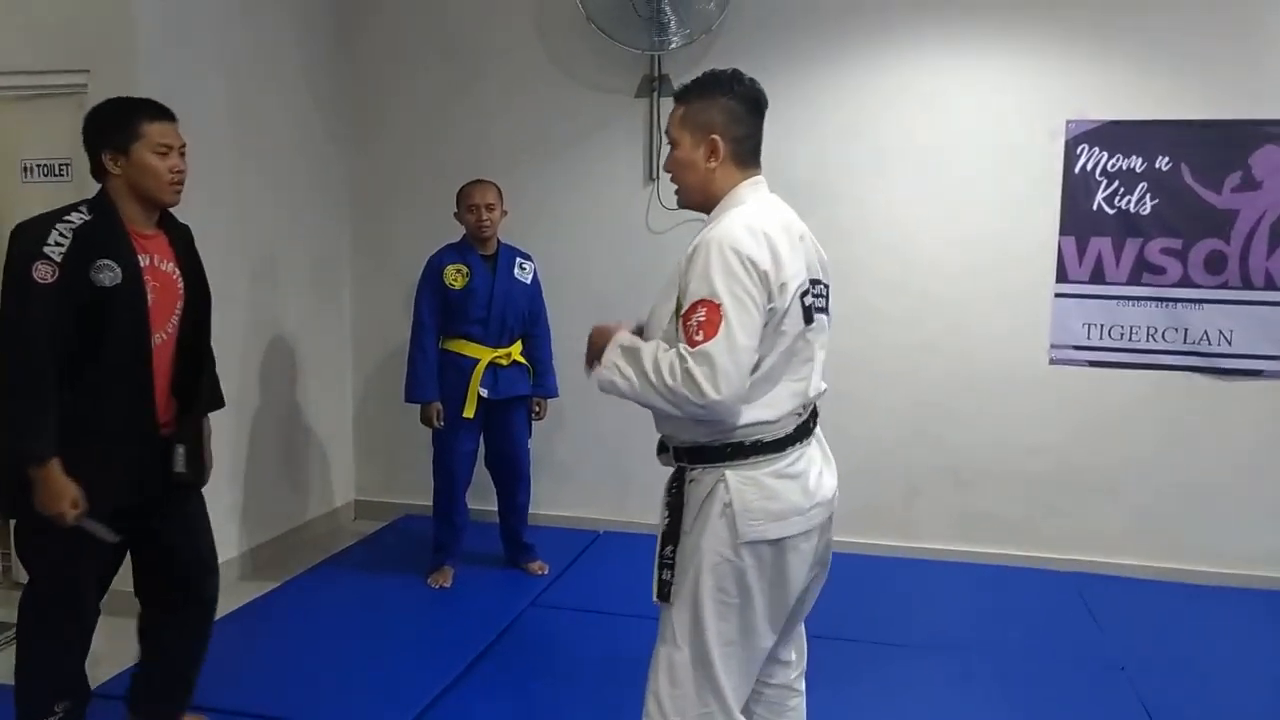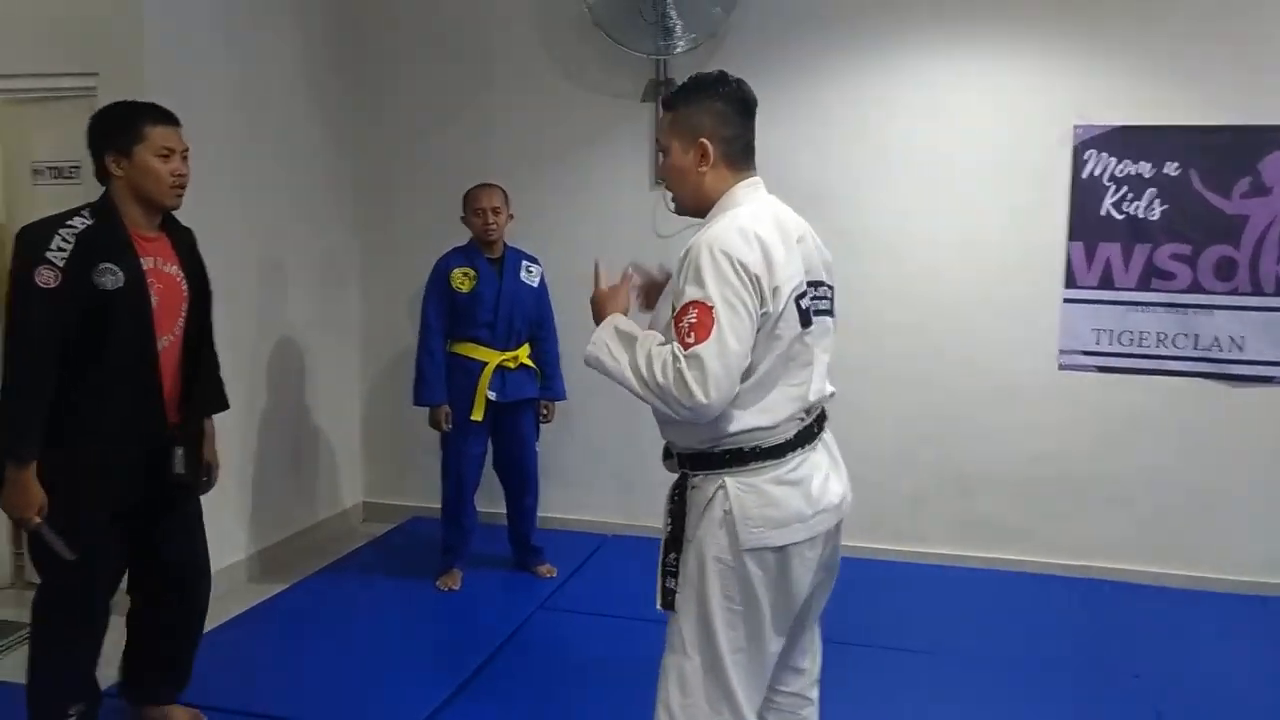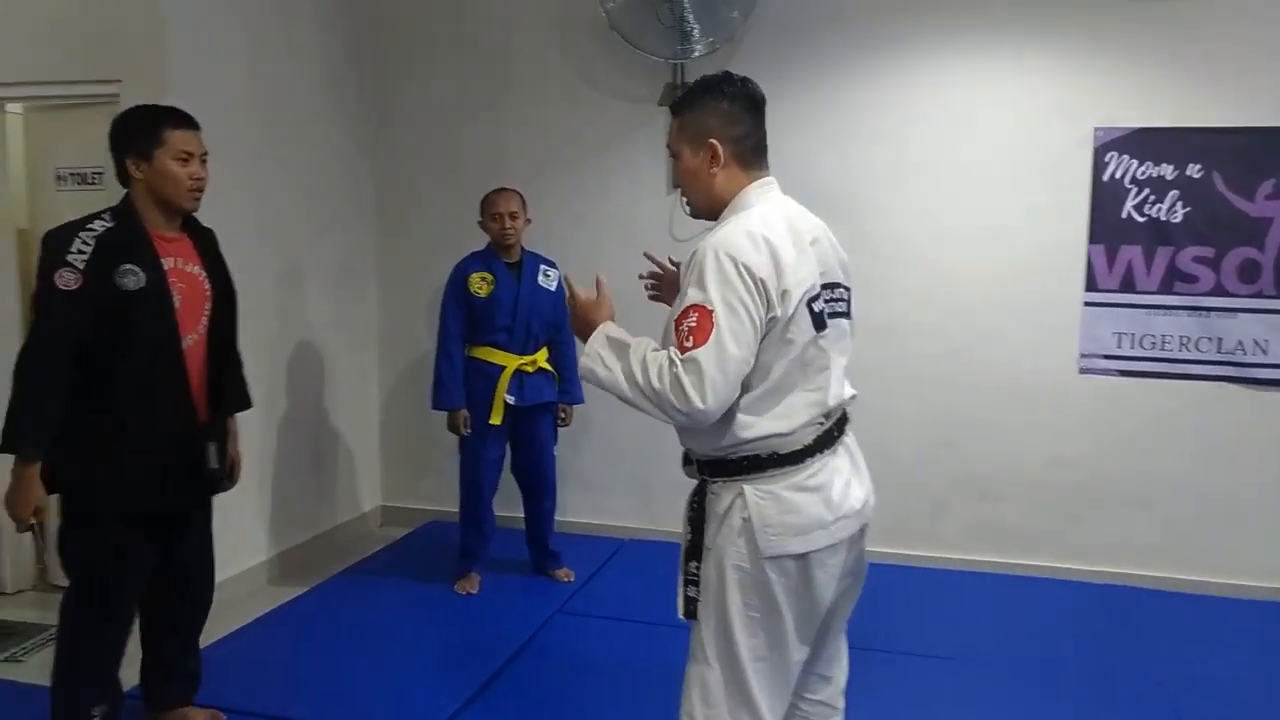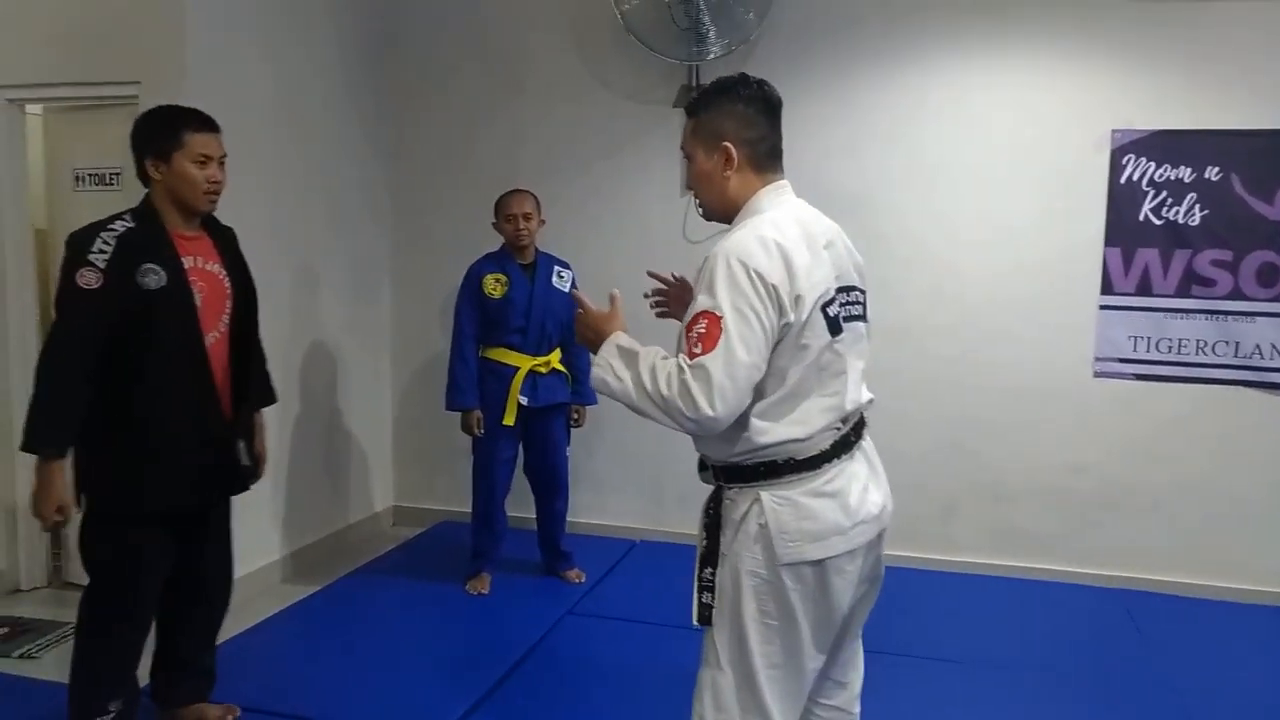
dt=0.1s
person 1, frame 1
left shoulder: (727, 240)
right shoulder: (788, 229)
left elbow: (702, 386)
left wrist: (617, 346)
right wrist: (664, 324)
left hip: (743, 495)
right hip: (796, 477)
person 1, frame 2
left shoulder: (720, 244)
right shoulder: (793, 230)
left elbow: (695, 387)
left wrist: (614, 329)
right wrist: (677, 307)
left hip: (747, 501)
right hip: (805, 480)
person 1, frame 3
left shoulder: (731, 248)
right shoulder: (812, 232)
left elbow: (696, 394)
left wrist: (601, 335)
right wrist: (695, 303)
left hip: (769, 508)
right hip: (829, 486)
person 1, frame 4
left shoulder: (744, 253)
right shoulder: (826, 236)
left elbow: (705, 400)
left wrist: (611, 346)
right wrist: (705, 311)
left hip: (784, 514)
right hip: (847, 490)
person 2, frame 1
left shoulder: (178, 240)
right shoulder: (58, 240)
left wrist: (199, 429)
left hip: (161, 457)
right hip: (80, 463)
left knee: (190, 582)
right knee: (63, 602)
person 2, frame 2
left shoulder: (181, 242)
right shoulder: (62, 244)
left wrist: (204, 431)
left hip: (165, 459)
right hip: (88, 465)
left knee: (182, 584)
right knee: (75, 603)
person 2, frame 3
left shoulder: (201, 243)
right shoulder: (87, 248)
left wrist: (228, 426)
left hip: (187, 456)
right hip: (113, 464)
left knee: (187, 587)
right knee: (103, 601)
person 2, frame 4
left shoulder: (221, 242)
right shoulder: (110, 248)
right elbow: (69, 359)
left wrist: (254, 421)
right wrist: (52, 462)
left hip: (210, 454)
right hip: (137, 462)
left knee: (205, 586)
right knee: (123, 598)
person 3, frame 1
left shoulder: (522, 265)
right shoulder: (443, 263)
left elbow: (538, 331)
right elbow: (425, 334)
left wrist: (541, 387)
right wrist: (426, 394)
left hip: (511, 383)
right hip: (458, 382)
left knee: (515, 471)
right knee: (452, 473)
left ankle: (520, 550)
right ankle: (444, 558)
person 3, frame 2
left shoulder: (529, 268)
right shoulder: (449, 267)
left elbow: (544, 334)
right elbow: (433, 337)
left wrist: (549, 390)
right wrist: (435, 397)
left hip: (518, 386)
right hip: (466, 386)
left knee: (523, 474)
right knee: (460, 476)
left ankle: (528, 553)
right ankle: (453, 561)
person 3, frame 3
left shoulder: (546, 272)
right shoulder: (467, 271)
left elbow: (563, 338)
right elbow: (451, 341)
left wrist: (568, 394)
right wrist: (453, 401)
left hip: (537, 390)
right hip: (484, 389)
left knee: (541, 478)
right knee: (478, 481)
left ankle: (546, 557)
right ankle: (470, 565)
person 3, frame 4
left shoulder: (560, 273)
right shoulder: (482, 273)
left elbow: (575, 340)
right elbow: (465, 342)
left wrist: (580, 395)
right wrist: (467, 402)
left hip: (549, 391)
right hip: (498, 390)
left knee: (553, 479)
right knee: (491, 481)
left ankle: (557, 558)
right ankle: (482, 566)
